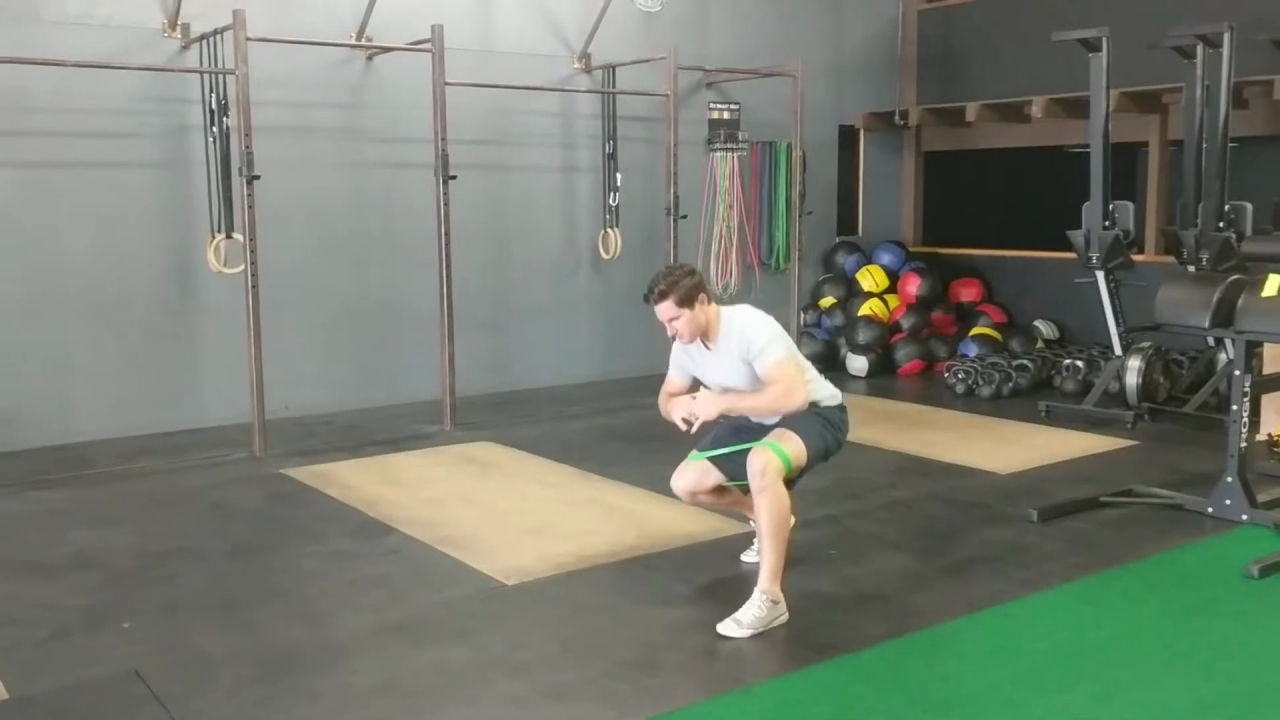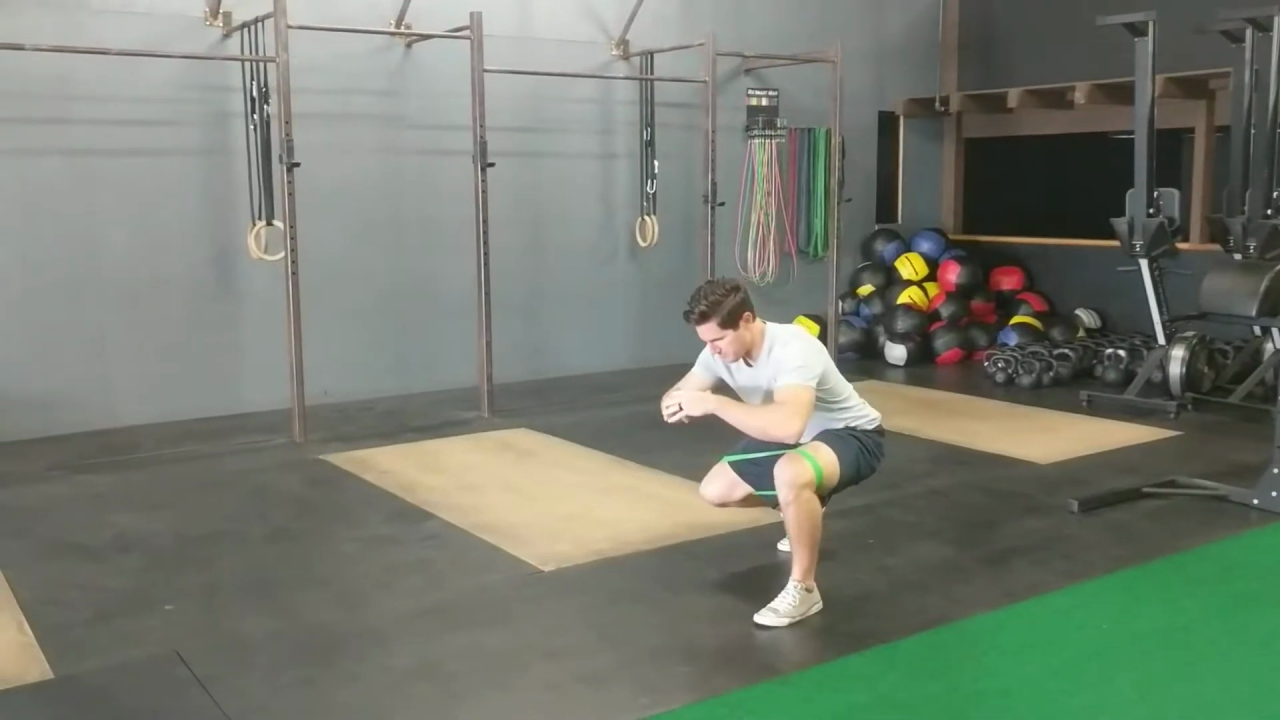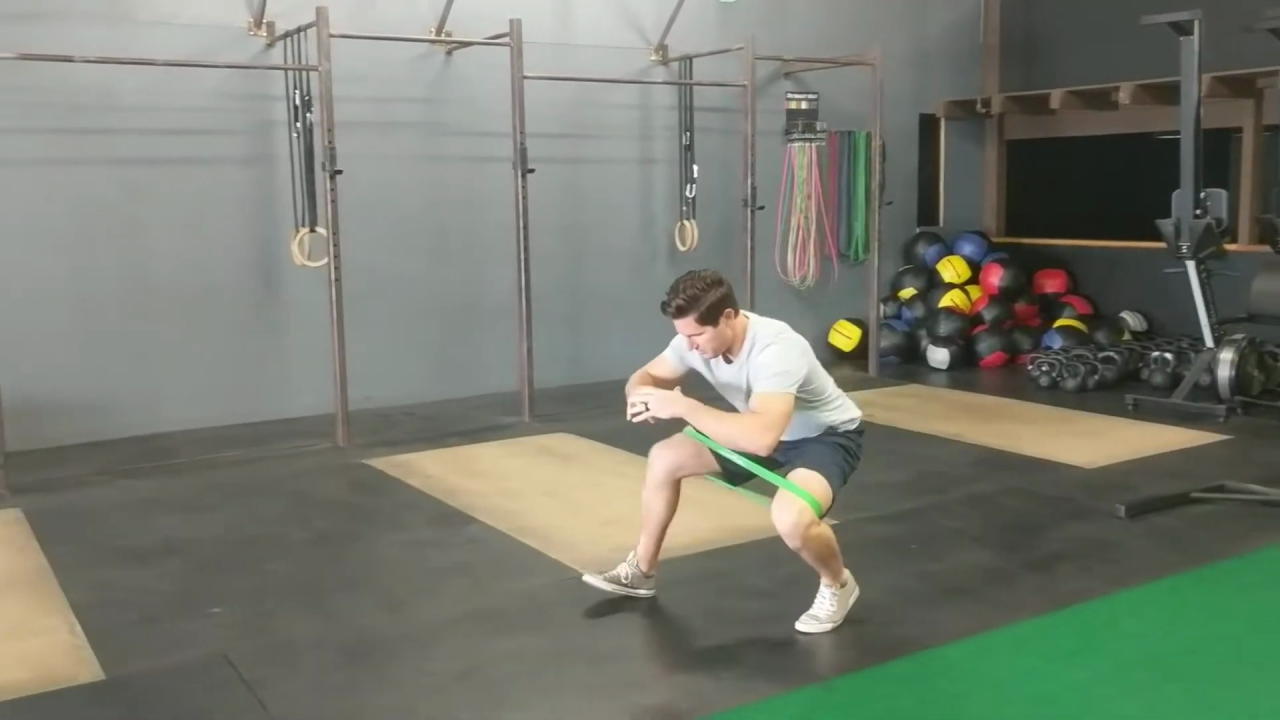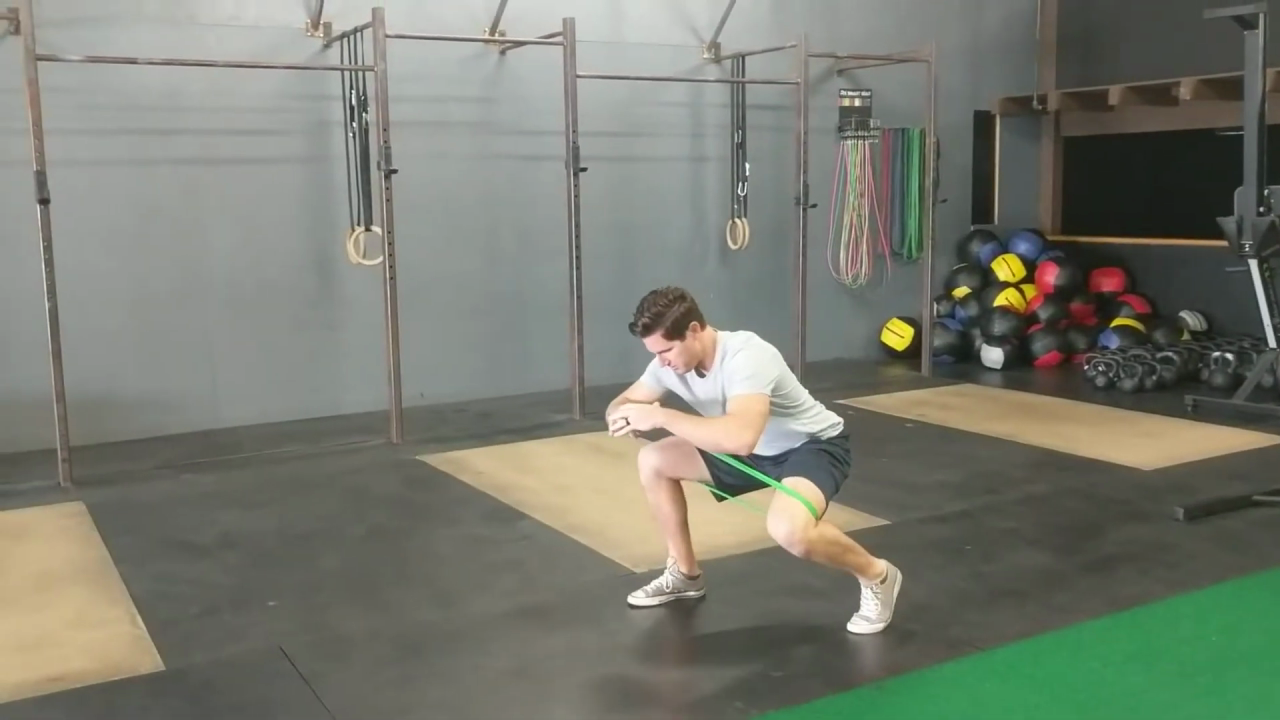
dt=1s
person 1, frame 1
left shoulder: (751, 328)
right shoulder: (685, 345)
left elbow: (793, 396)
right elbow: (668, 394)
left wrist: (723, 401)
right wrist: (676, 406)
left hip: (817, 413)
right hip: (760, 421)
left knee: (761, 464)
right knee: (686, 484)
left ankle: (769, 597)
right ankle: (770, 518)
person 1, frame 2
left shoulder: (793, 350)
right shoulder: (722, 349)
left elbow: (788, 426)
right elbow: (677, 394)
left wrist: (713, 403)
right wrist: (677, 405)
left hip: (853, 436)
right hip: (795, 437)
left knee: (790, 474)
right knee: (715, 491)
left ankle: (803, 589)
right ankle: (807, 510)
person 1, frame 3
left shoulder: (776, 350)
right shoulder: (699, 335)
left elbow: (761, 439)
right elbow: (647, 375)
left wrist: (682, 406)
right wrist: (641, 395)
left hip: (828, 436)
right hip: (766, 430)
left knee: (791, 518)
right knee: (665, 458)
left ankle: (837, 585)
right ankle: (641, 569)
person 1, frame 4
left shoulder: (747, 357)
right shoulder: (670, 361)
left elbow: (741, 437)
right elbow: (622, 402)
left wrist: (661, 416)
right wrist: (622, 417)
left hip: (814, 445)
right hip: (757, 450)
left knee: (788, 528)
right knee: (652, 461)
left ankle: (877, 577)
right ankle: (684, 573)
